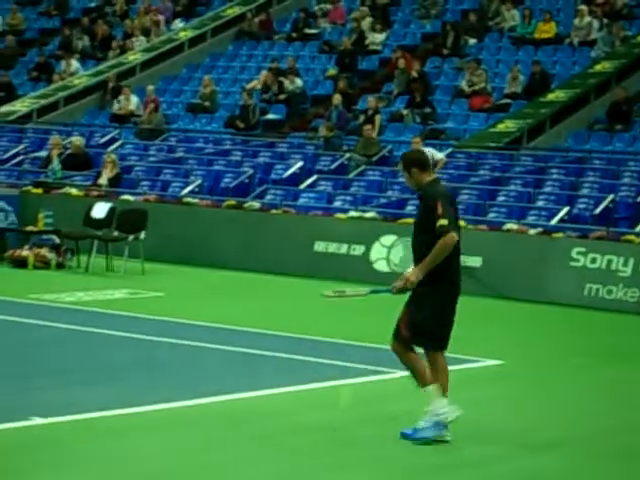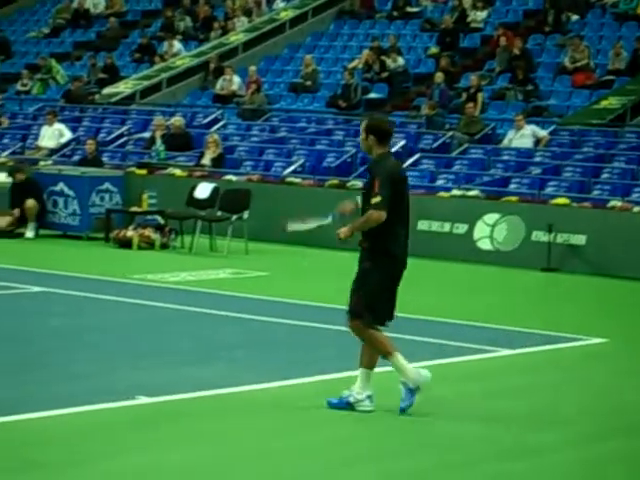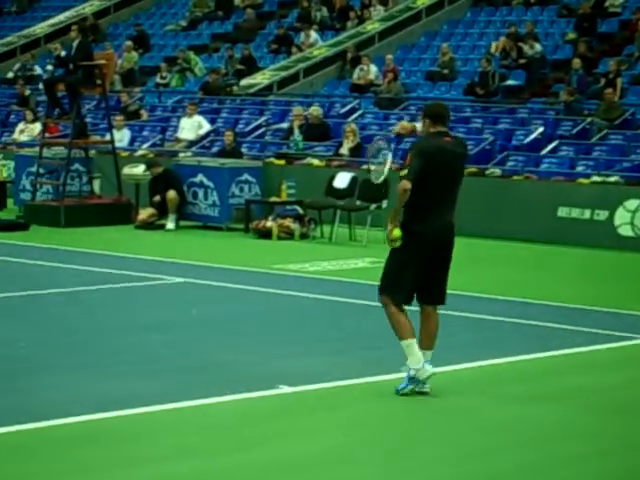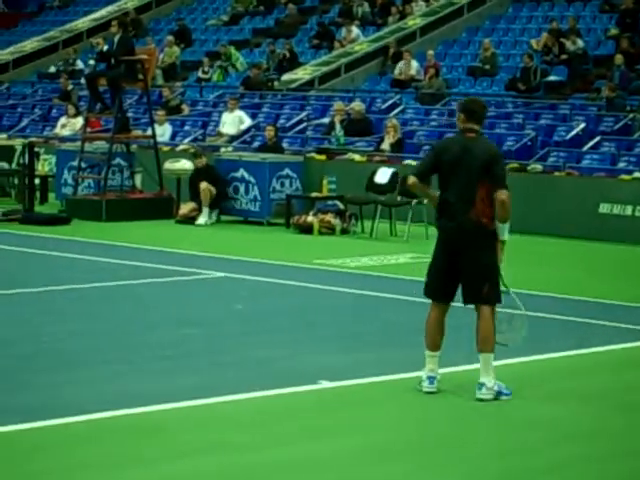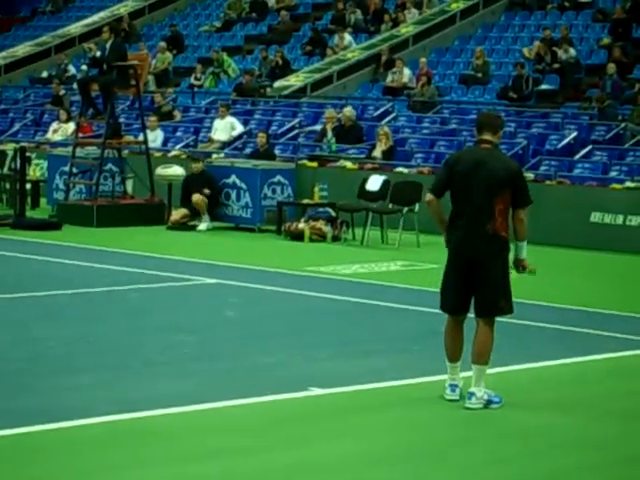
dt=1s
person 1, frame 1
left shoulder: (436, 196)
right shoulder: (435, 195)
left elbow: (450, 237)
left wrist: (419, 270)
right wrist: (412, 277)
left hip: (435, 286)
right hip: (441, 284)
left knee: (402, 344)
right knee: (434, 351)
left ankle: (440, 407)
right ankle: (436, 423)
person 1, frame 2
left shoulder: (382, 170)
right shoulder: (390, 165)
left elbow: (378, 215)
left wrist: (351, 228)
right wrist: (360, 204)
left hip: (380, 257)
right hip: (390, 255)
left knee: (360, 322)
right knee: (371, 323)
left ankle: (411, 375)
right ankle: (361, 393)
person 1, frame 3
left shoulder: (421, 147)
right shoulder: (459, 147)
left elbow: (406, 186)
right elbow: (445, 135)
left wrist: (393, 218)
left hip: (415, 233)
right hip: (443, 234)
left knee: (391, 299)
right knee: (430, 304)
left ankle: (418, 362)
right ankle: (421, 373)
person 1, frame 4
left shoulder: (443, 147)
right shoulder: (492, 152)
left elbow: (413, 183)
right elbow: (502, 197)
right wrist: (502, 235)
left hip: (448, 234)
right hip: (479, 235)
left knee: (438, 304)
right knee: (485, 307)
left ankle: (430, 374)
right ankle: (487, 380)
person 1, frame 5
left shoulder: (456, 160)
right shoulder: (510, 167)
left elbow: (431, 198)
right elbow: (520, 216)
left wrist: (446, 230)
right wrist: (521, 253)
left hip: (459, 247)
right hip: (492, 249)
left knee: (455, 315)
right knee: (485, 319)
left ankle: (452, 382)
right ankle: (476, 391)
